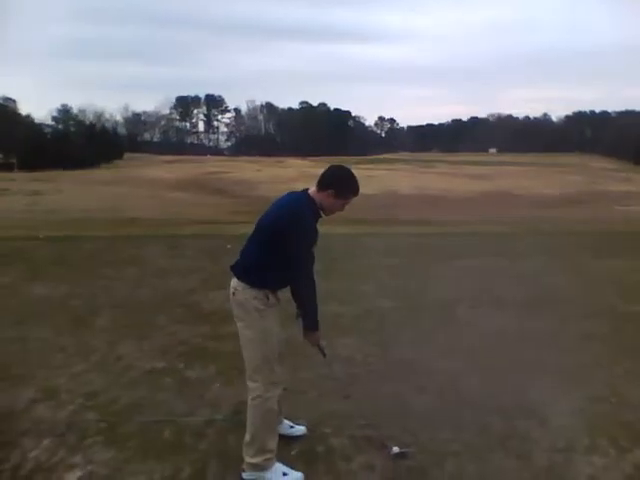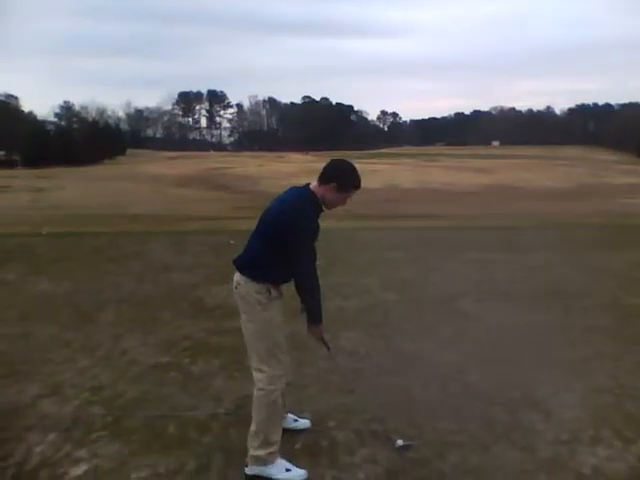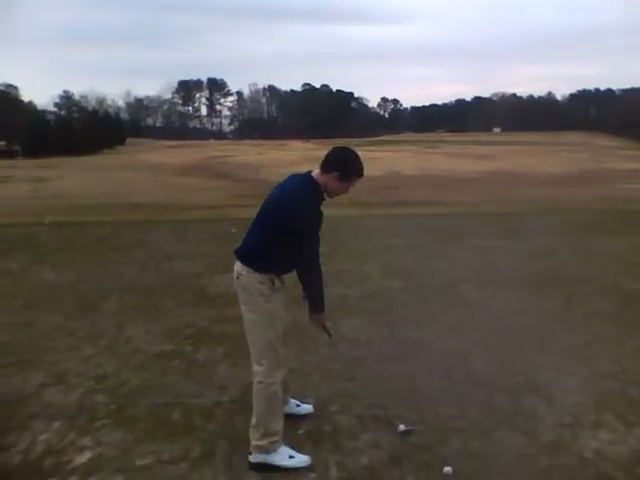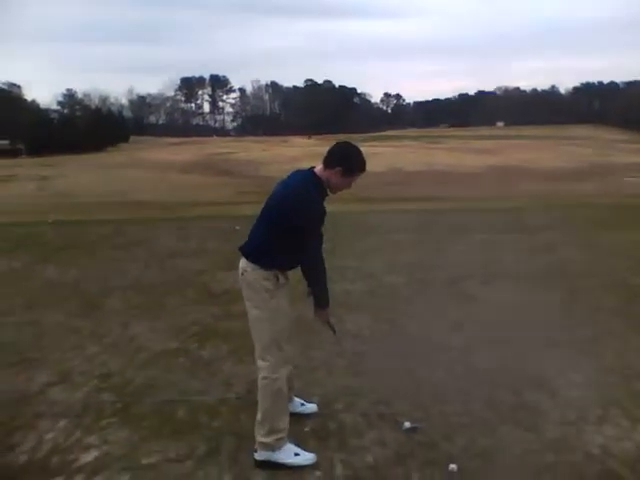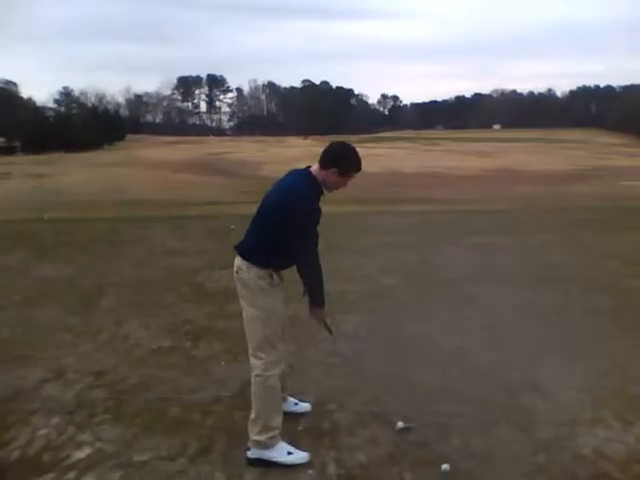
dt=0.2s
person 1, frame 1
left shoulder: (296, 203)
right shoulder: (299, 218)
left elbow: (295, 270)
right elbow: (302, 275)
left wrist: (303, 312)
right wrist: (311, 324)
left hip: (257, 287)
right hip: (254, 294)
left knee: (268, 368)
right knee: (264, 378)
left ankle: (272, 421)
person 1, frame 2
left shoulder: (298, 198)
right shoulder: (301, 213)
left elbow: (298, 264)
right elbow: (305, 269)
left wrist: (307, 305)
right wrist: (314, 318)
left hip: (260, 282)
right hip: (257, 288)
left knee: (274, 357)
right knee: (271, 370)
left ankle: (275, 414)
person 1, frame 3
left shoulder: (299, 185)
right shoulder: (304, 202)
right elbow: (308, 258)
left wrist: (309, 294)
right wrist: (316, 306)
left hip: (261, 271)
right hip: (259, 278)
left knee: (276, 345)
right knee: (269, 361)
left ankle: (279, 401)
right ankle: (264, 448)
person 1, frame 4
left shoulder: (302, 181)
right shoulder: (306, 198)
right elbow: (311, 254)
left wrist: (313, 288)
right wrist: (322, 302)
left hip: (266, 268)
right hip: (263, 275)
left knee: (280, 345)
right knee: (273, 357)
left ankle: (283, 399)
right ankle: (270, 445)
person 1, frame 5
left shoulder: (298, 180)
right shoulder: (302, 198)
left elbow: (299, 248)
right elbow: (306, 253)
left wrist: (309, 288)
right wrist: (317, 301)
left hip: (260, 266)
right hip: (258, 273)
left knee: (275, 342)
right knee: (267, 356)
left ankle: (276, 398)
right ankle: (263, 443)
